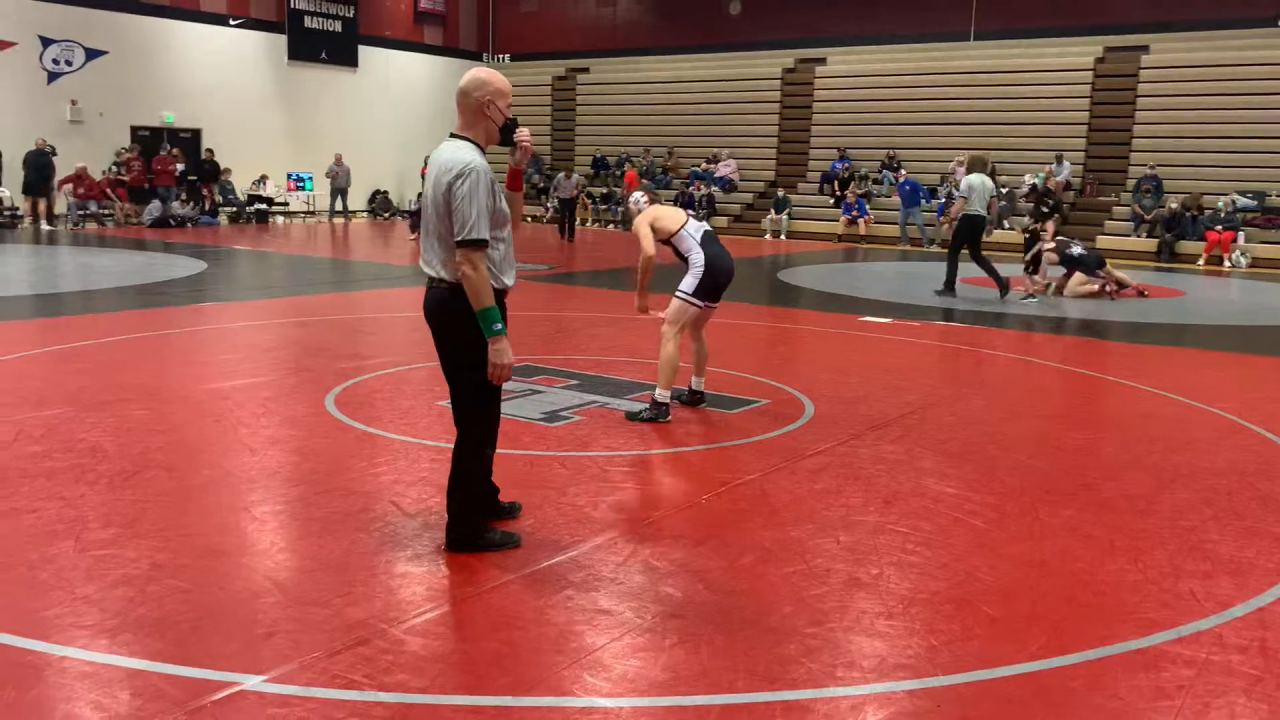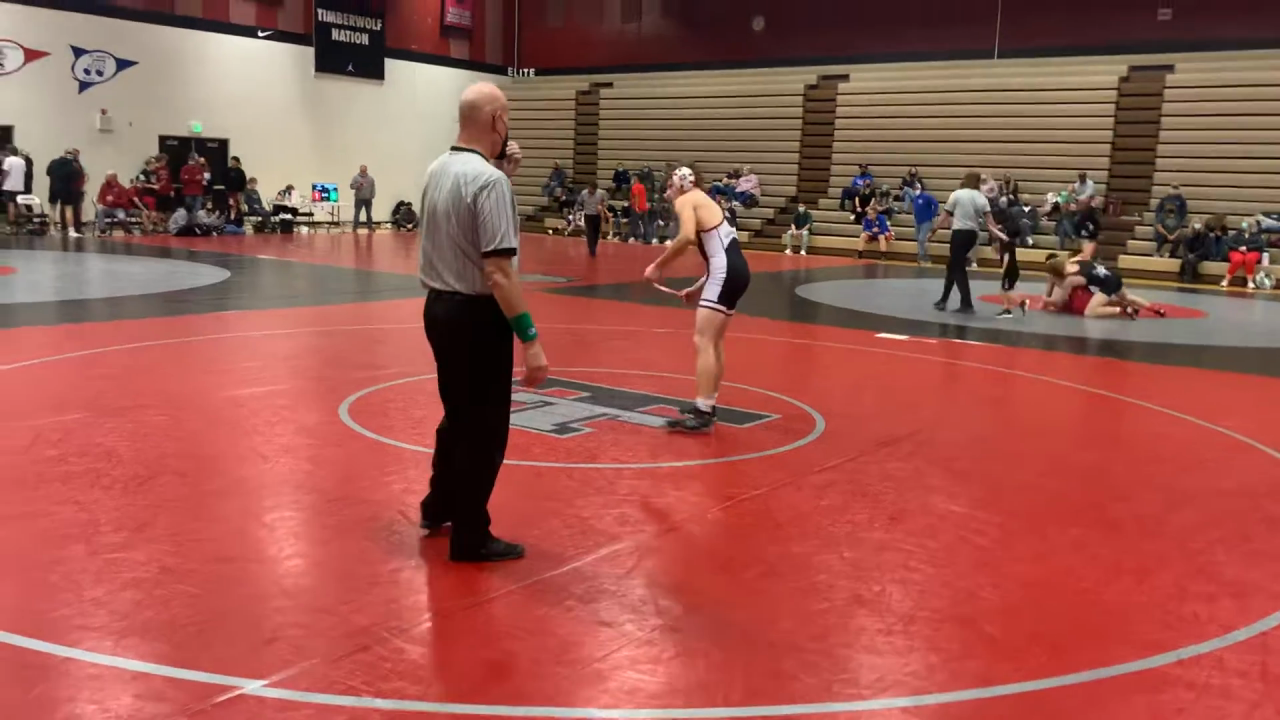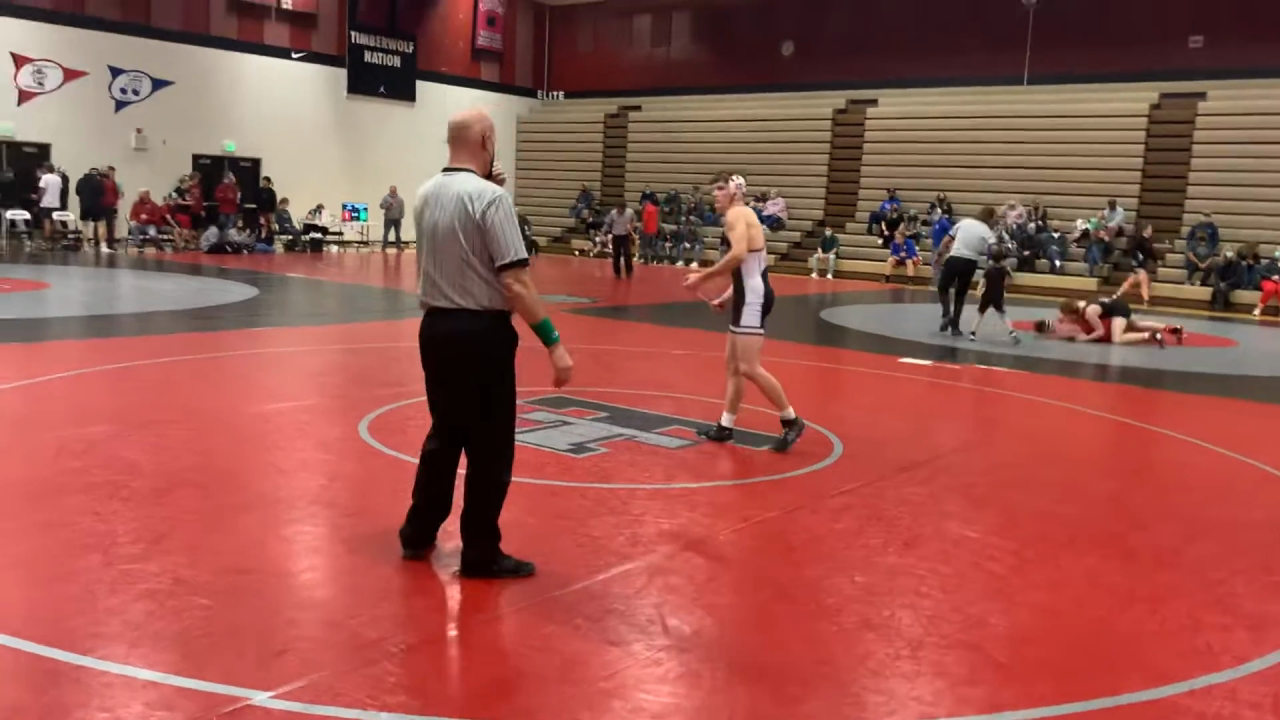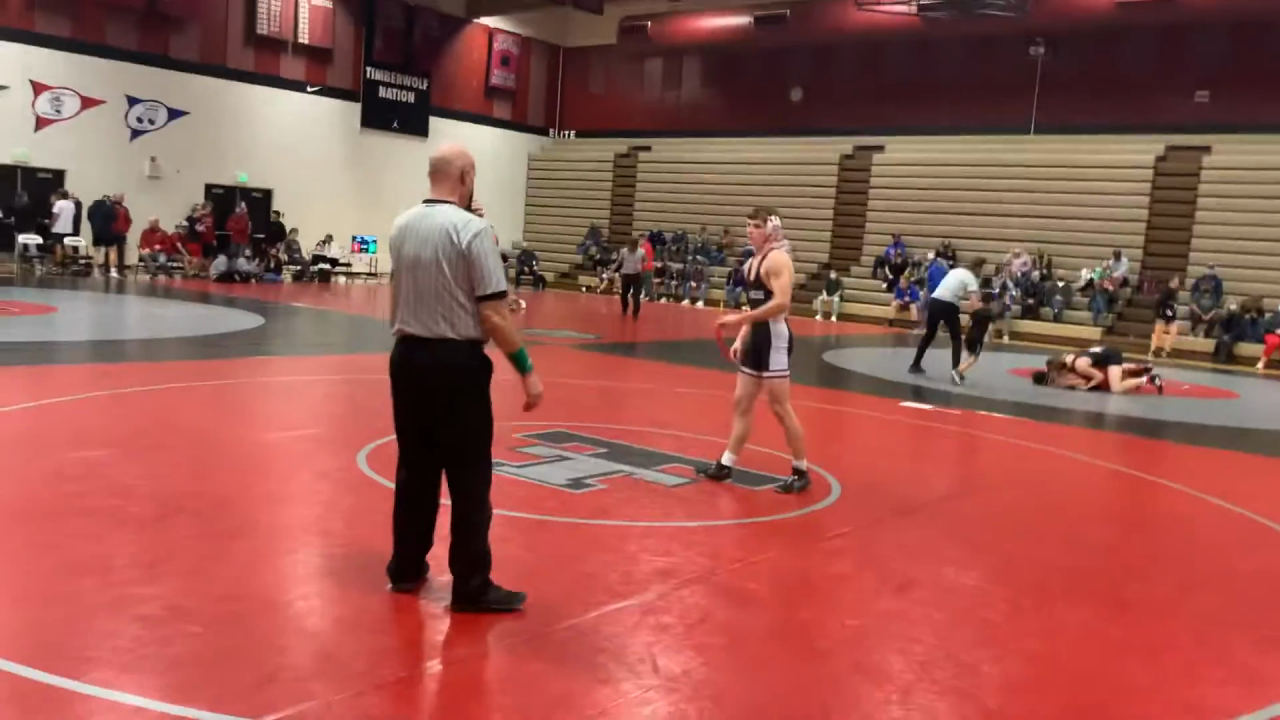
dt=0.3s
person 1, frame 1
left shoulder: (446, 154)
right shoulder: (472, 168)
left elbow: (507, 220)
right elbow: (471, 261)
left wrist: (516, 169)
right wrist: (496, 334)
left hip: (445, 297)
right hip: (467, 306)
left knee: (476, 411)
right knee: (477, 416)
left ankle: (482, 501)
right ankle: (467, 526)
person 1, frame 2
left shoulder: (437, 170)
right shoulder: (488, 180)
right elbow: (498, 271)
right wrist: (529, 339)
left hip: (440, 306)
right hip: (475, 316)
left knee: (458, 418)
right knee: (484, 428)
left ankle: (441, 505)
right ankle: (469, 536)
person 1, frame 3
left shoulder: (425, 194)
right shoulder: (489, 197)
right elbow: (515, 282)
right wrist: (554, 343)
left hip: (435, 327)
right hip: (481, 332)
left knee: (443, 435)
right knee: (489, 447)
left ankle: (418, 532)
right ankle: (480, 552)
person 1, frame 4
left shoulder: (402, 226)
right shoulder: (472, 229)
right elbow: (492, 313)
right wrist: (526, 370)
left hip: (408, 356)
right hip: (456, 361)
left knee: (415, 467)
right knee: (469, 476)
left ankle: (406, 567)
right ankle: (471, 584)
person 2, frame 1
left shoulder: (641, 220)
right shoulder: (671, 213)
left elbow: (649, 254)
left wrist: (641, 295)
right wrist: (682, 304)
left hip: (706, 266)
right hip: (722, 262)
left knee: (670, 332)
right knee: (694, 330)
left ankle: (660, 405)
right ankle: (696, 392)
person 2, frame 2
left shoulder: (685, 201)
right shoulder: (705, 203)
left elbow: (686, 236)
left wrist: (658, 266)
right wrist: (697, 288)
left hip: (725, 274)
right hip: (735, 271)
left knee: (702, 341)
right knee: (712, 342)
left ankle: (702, 413)
right ankle: (705, 405)
person 2, frame 3
left shoulder: (737, 214)
right shoulder: (739, 217)
left elbow: (737, 256)
left wrist: (702, 277)
right wrist: (726, 296)
left hip: (753, 297)
right hip: (746, 296)
left knee: (748, 367)
right knee: (732, 365)
left ankle: (791, 421)
right ankle: (725, 426)
person 2, frame 4
left shoulder: (777, 259)
right shoulder: (752, 262)
left elbow: (782, 302)
left wrist: (741, 319)
right wrist: (740, 339)
left hip: (774, 339)
right hip: (756, 340)
left knee: (780, 409)
right knee: (741, 404)
left ankle: (800, 471)
right ankle: (725, 464)
